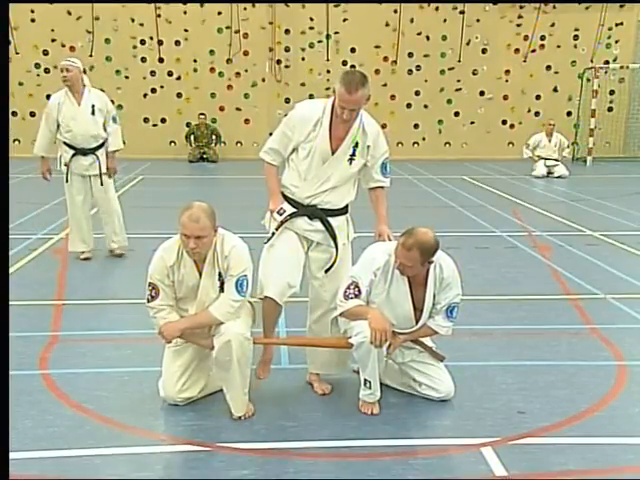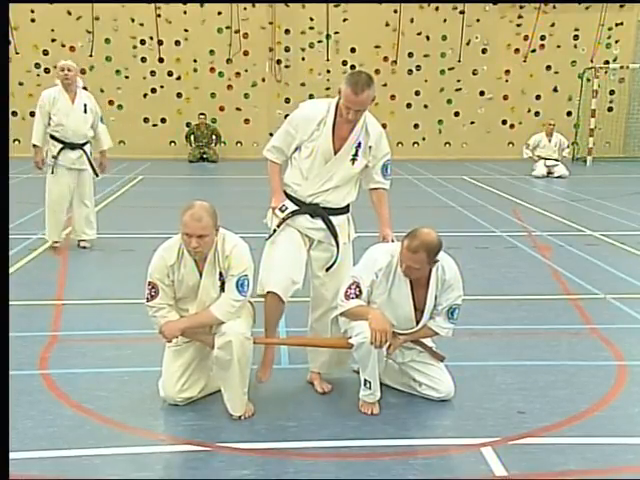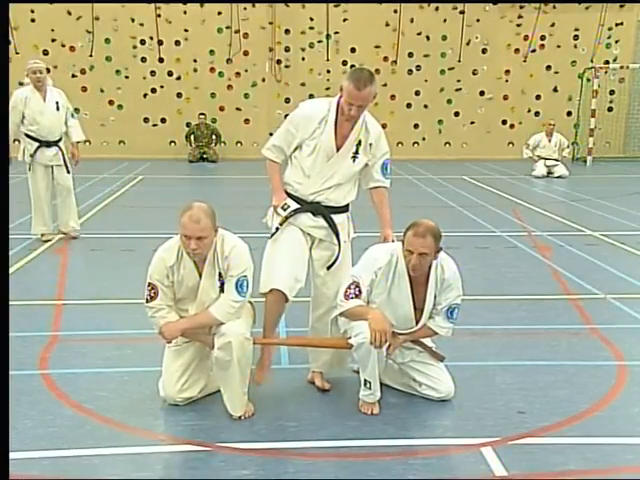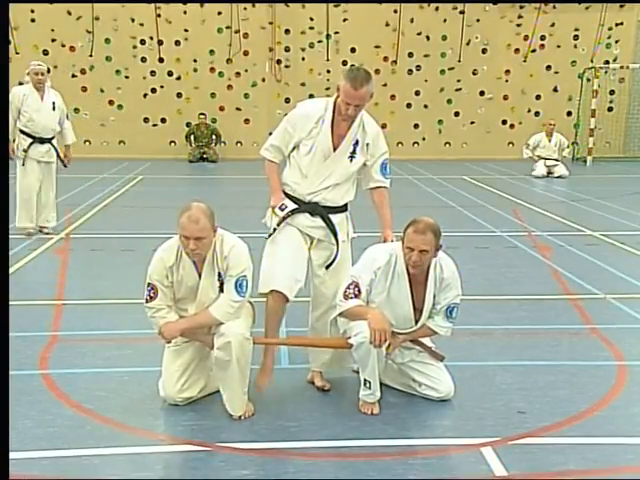
dt=0.7s
person 1, frame 1
left shoulder: (371, 133)
right shoulder: (304, 114)
left elbow: (376, 180)
right elbow: (271, 155)
left wrist: (381, 222)
right wrist: (274, 197)
left hip: (333, 222)
right hip: (290, 214)
left knee: (328, 298)
right knee: (274, 285)
left ankle: (317, 370)
right ankle: (267, 349)
person 1, frame 2
left shoulder: (374, 134)
right shoulder: (309, 113)
left elbow: (377, 182)
right elbow: (274, 153)
left wrist: (385, 226)
right wrist: (277, 196)
left hip: (335, 220)
right hip: (293, 211)
left knee: (330, 297)
right knee: (277, 283)
left ankle: (318, 369)
right ankle: (268, 350)
person 1, frame 3
left shoulder: (373, 133)
right shoulder: (309, 113)
left elbow: (377, 182)
right elbow: (274, 152)
left wrist: (386, 226)
right wrist: (278, 194)
left hip: (335, 219)
right hip: (293, 211)
left knee: (330, 296)
right knee: (280, 284)
left ankle: (319, 368)
right ankle: (265, 349)
person 1, frame 4
left shoulder: (371, 133)
right shoulder: (306, 113)
left elbow: (377, 182)
right elbow: (272, 153)
left wrist: (387, 228)
right wrist: (276, 195)
left hip: (333, 220)
right hip: (292, 212)
left knee: (330, 297)
right knee: (279, 284)
left ankle: (318, 367)
right ankle: (268, 355)
person 2, frame 1
left shoulder: (235, 249)
right shoulder: (164, 256)
left elbow: (231, 305)
right elbow: (160, 311)
left wrist: (182, 324)
right wrist: (206, 342)
left hip: (228, 314)
right hip: (185, 329)
left knee: (234, 336)
right knee: (174, 395)
left ankle: (239, 399)
right ankle: (219, 368)
person 2, frame 2
left shoulder: (236, 249)
right shoulder: (165, 256)
left elbow: (231, 305)
right elbow: (159, 309)
left wrist: (182, 324)
right wrist: (208, 340)
left hip: (228, 315)
right hip: (186, 328)
left knee: (234, 336)
right knee: (173, 394)
left ankle: (239, 399)
right ankle: (221, 370)
person 2, frame 3
left shoulder: (235, 249)
right shoulder: (165, 256)
left elbow: (231, 305)
right elbow: (158, 310)
left wrist: (182, 325)
right wrist: (207, 340)
left hip: (227, 315)
right hip: (186, 329)
left knee: (234, 336)
right knee: (174, 394)
left ankle: (238, 399)
right ankle: (219, 369)
person 2, frame 4
left shoulder: (234, 249)
right shoulder: (164, 256)
left elbow: (231, 304)
right elbow: (158, 310)
left wrist: (181, 325)
right wrist: (207, 340)
left hip: (227, 315)
right hip: (185, 327)
left knee: (233, 337)
right knee: (174, 394)
left ankle: (238, 399)
right ankle: (219, 369)
person 3, frame 1
left shoulder: (446, 270)
right shoulder: (377, 256)
left elbow: (442, 321)
right elbow: (345, 304)
left wrist: (402, 338)
right wrist: (372, 313)
left hip: (412, 339)
right hip: (370, 324)
left knee: (443, 390)
right knee: (368, 335)
left ankle: (378, 370)
right ankle: (369, 394)
person 3, frame 2
left shoulder: (448, 272)
right shoulder: (379, 256)
left elbow: (442, 322)
right elbow: (346, 303)
left wrist: (403, 338)
right wrist: (373, 313)
left hip: (412, 339)
right hip: (371, 324)
left knee: (443, 390)
right knee: (368, 335)
left ankle: (377, 370)
right ankle: (369, 394)
person 3, frame 3
left shoulder: (448, 271)
right shoulder: (378, 257)
left elbow: (442, 322)
right elbow: (345, 304)
left wrist: (403, 338)
right wrist: (373, 313)
left hip: (411, 340)
right hip: (371, 324)
left knee: (443, 391)
right knee: (368, 336)
left ankle: (379, 369)
right ankle: (369, 394)
person 3, frame 4
left shoulder: (446, 270)
right shoulder: (377, 257)
left elbow: (441, 322)
right elbow: (345, 304)
left wrist: (402, 338)
right wrist: (373, 313)
left hip: (411, 340)
right hip: (370, 324)
left knee: (443, 391)
right knee: (368, 335)
left ankle: (377, 369)
right ankle: (369, 394)
person 4, frame 1
left shoulder: (99, 97)
right shoulder: (56, 100)
left elbow: (112, 127)
right elbow: (48, 131)
left wrist: (112, 157)
right wrist: (44, 160)
left hip: (98, 158)
right hip: (72, 160)
left knee: (109, 204)
right knee: (78, 205)
left ankle: (116, 243)
right ankle: (83, 246)
person 4, frame 2
left shoulder: (88, 98)
right shoulder: (49, 95)
left elbow: (99, 126)
right elbow: (40, 124)
left wrist: (103, 154)
right wrist: (38, 151)
left hip: (82, 153)
right hip: (59, 153)
left knee: (85, 197)
right knee: (58, 196)
left ankle: (83, 235)
right ankle: (55, 236)
person 4, frame 3
left shoulder: (59, 94)
right shoulder: (21, 95)
left elbow: (71, 121)
right elbow: (13, 123)
left wrist: (75, 147)
left hip: (57, 149)
right hip: (34, 150)
left knee: (66, 188)
right knee: (40, 192)
left ankle: (68, 226)
right ankle: (44, 229)
person 4, frame 4
left shoulder: (55, 96)
right shoulder: (19, 92)
left elbow: (64, 122)
right elbow: (11, 119)
left wrist: (67, 148)
right wrist: (10, 142)
left hip: (49, 147)
right hip: (28, 146)
left knee: (48, 188)
right knee: (28, 187)
left ankle: (44, 222)
right ankle: (28, 223)
